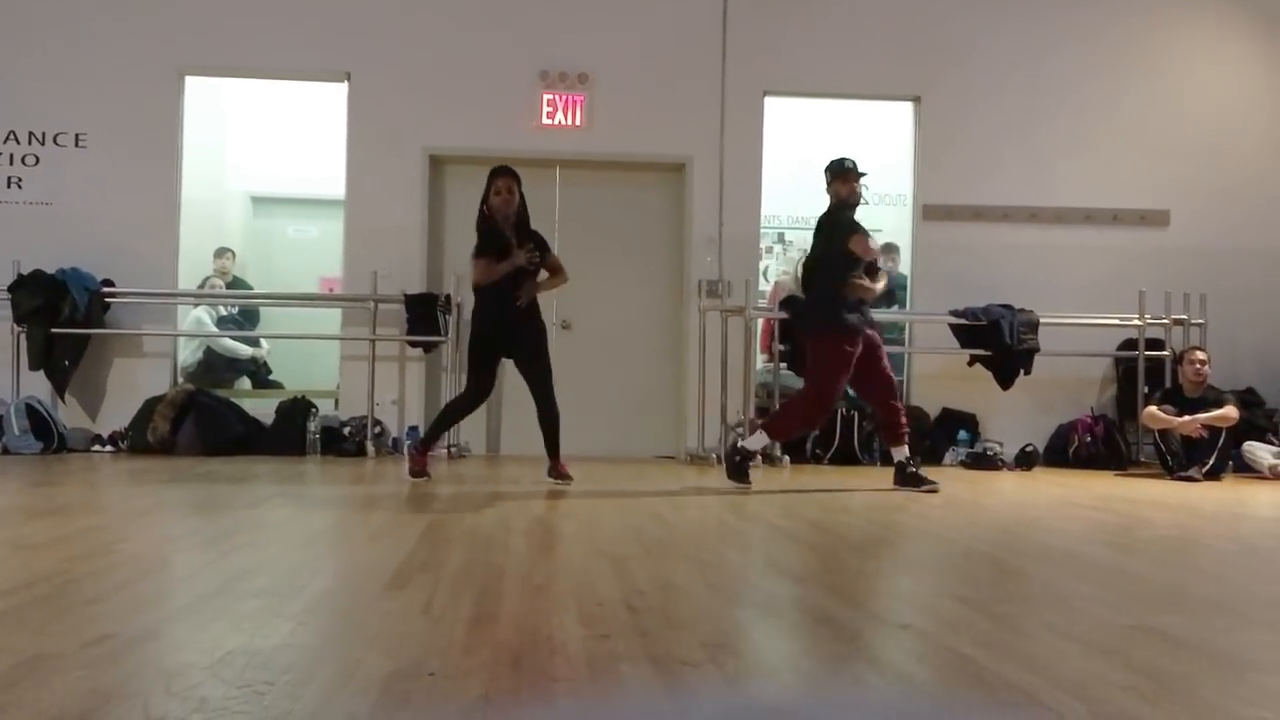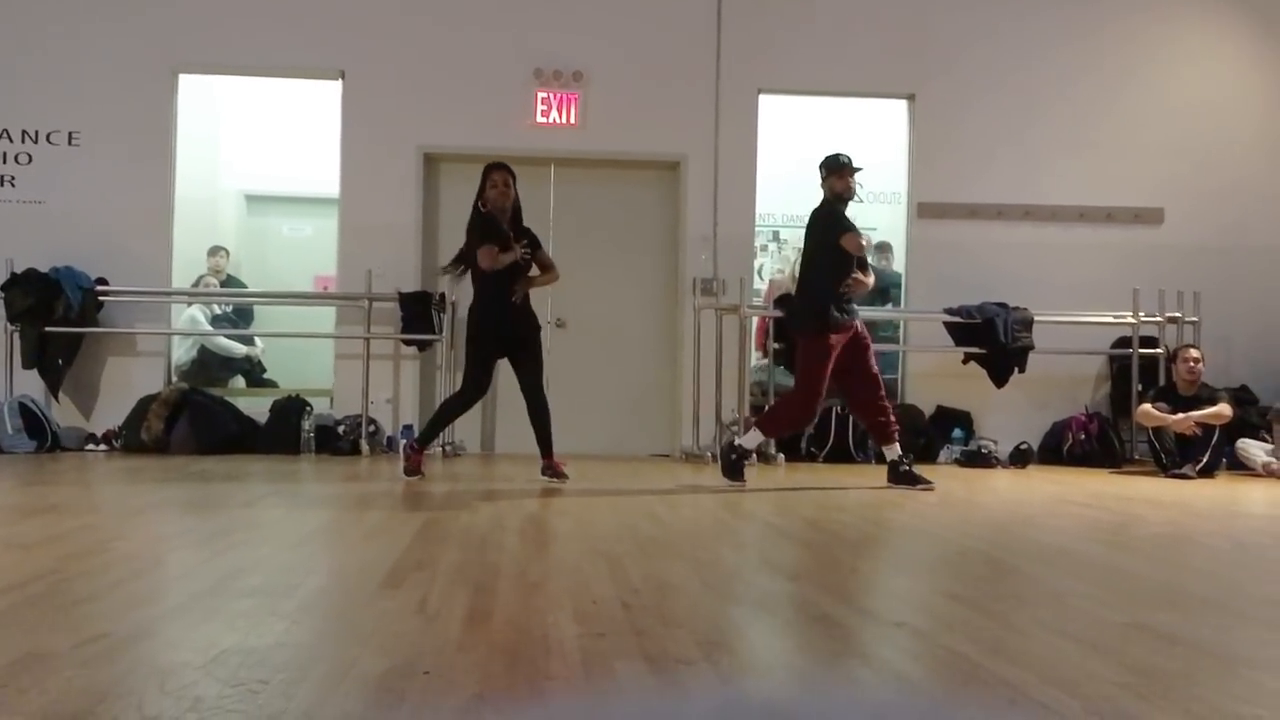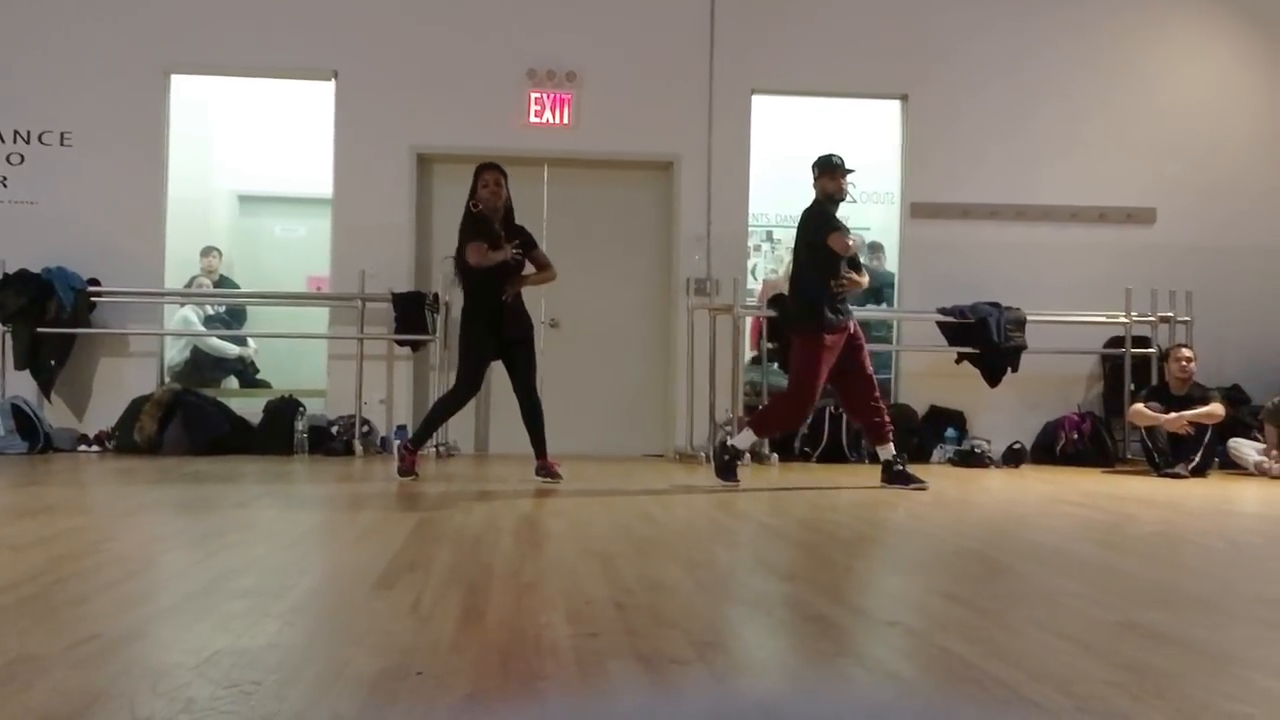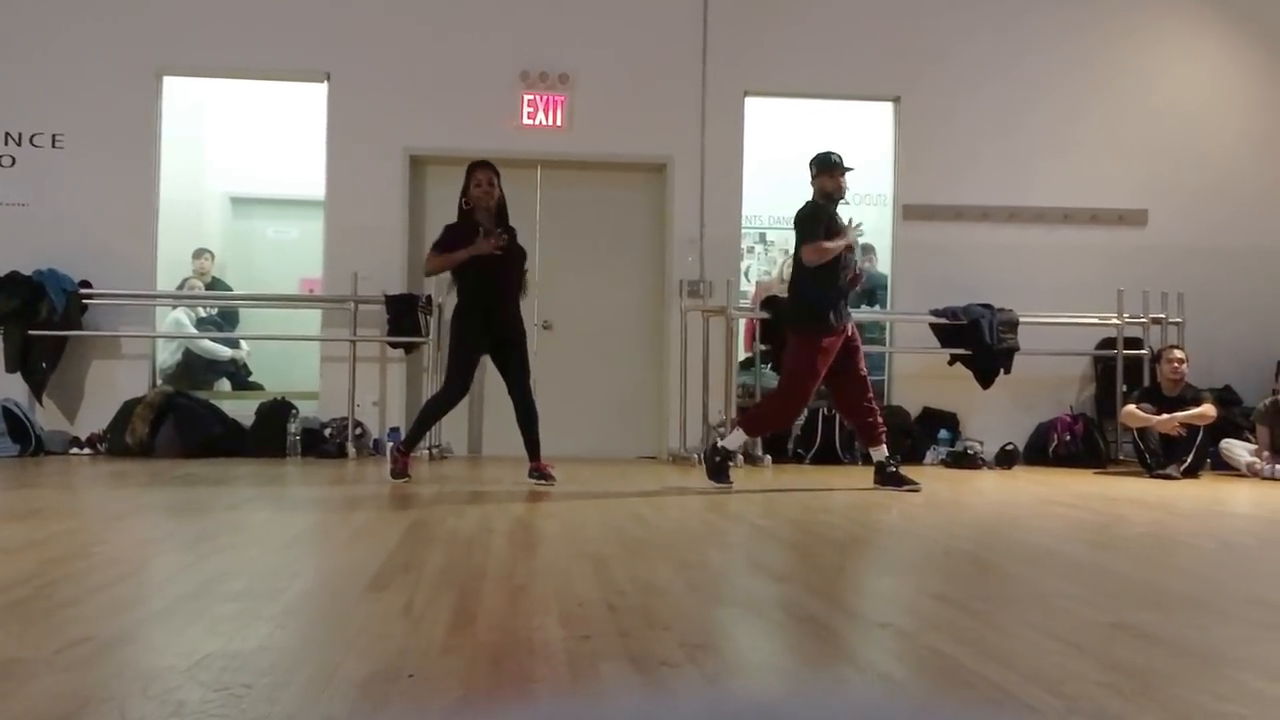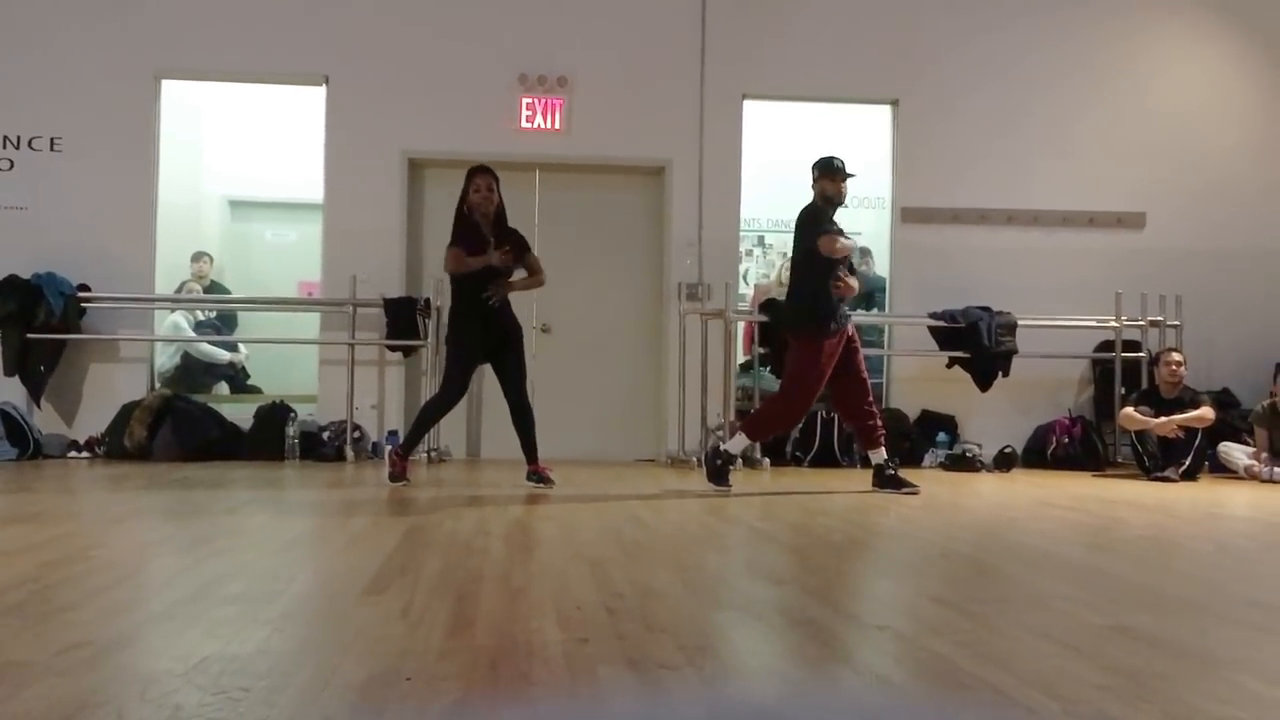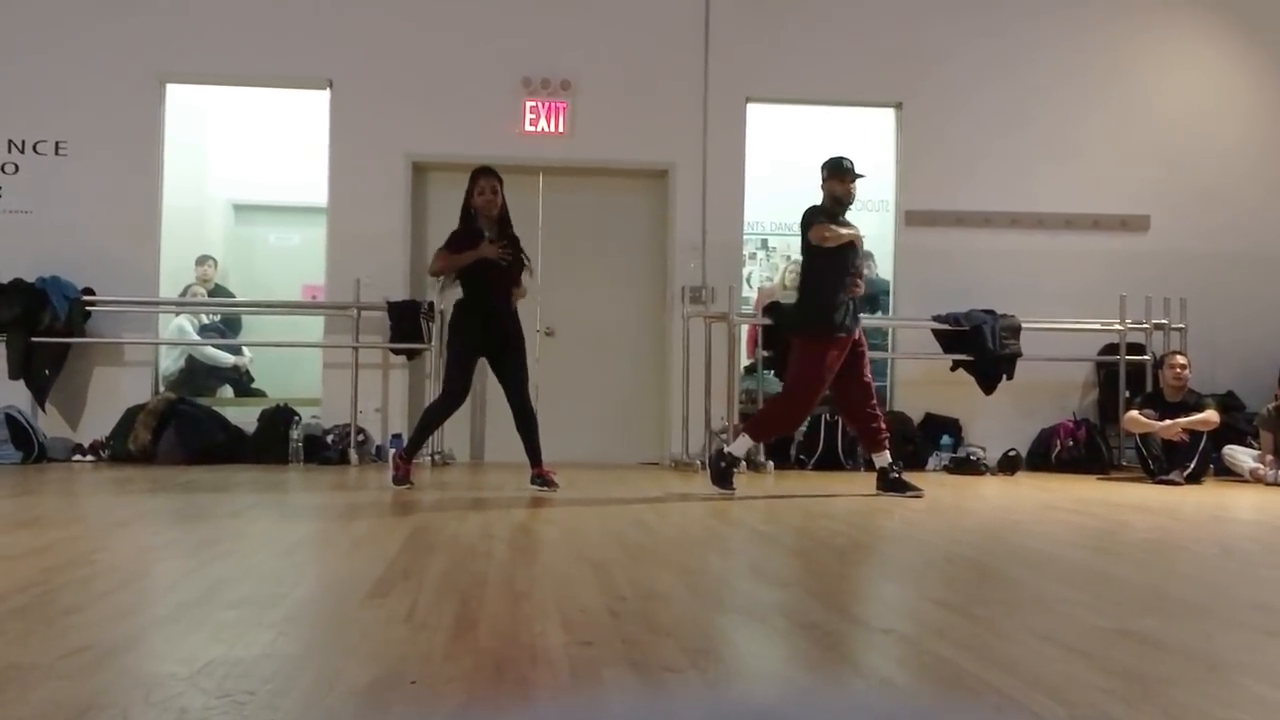
dt=0.2s
person 1, frame 1
left shoulder: (850, 224)
right shoulder: (834, 220)
left elbow: (878, 275)
right elbow: (867, 251)
left wrist: (874, 287)
right wrist: (869, 245)
left hip: (855, 323)
right hip: (828, 326)
left knee: (885, 392)
right knee: (818, 402)
left ankle: (905, 467)
right ankle: (743, 451)
person 1, frame 2
left shoulder: (841, 220)
right shoulder: (826, 215)
left elbow: (865, 271)
right elbow: (857, 245)
left wrist: (864, 281)
right wrist: (861, 242)
left hip: (846, 320)
right hip: (819, 323)
left knee: (871, 392)
right knee: (806, 400)
left ankle: (897, 465)
right ankle: (737, 450)
person 1, frame 3
left shoulder: (834, 222)
right shoulder: (817, 215)
left elbow: (861, 273)
right elbow: (843, 246)
left wrist: (857, 280)
right wrist: (855, 243)
left hip: (841, 320)
right hip: (814, 323)
left knee: (865, 393)
right knee: (799, 398)
left ankle: (891, 465)
right ankle: (730, 450)
person 1, frame 4
left shoulder: (835, 219)
right shoulder: (811, 214)
right elbow: (811, 255)
left wrist: (855, 275)
right wrist: (848, 239)
left hip: (839, 320)
right hip: (812, 323)
left knee: (859, 394)
right knee: (791, 396)
left ankle: (885, 466)
right ankle: (722, 452)
person 1, frame 5
left shoulder: (834, 226)
right shoulder: (811, 216)
right elbow: (832, 247)
left wrist: (850, 285)
right wrist: (849, 244)
left hip: (838, 324)
right hip: (811, 326)
left knee: (859, 397)
right knee: (793, 400)
left ankle: (883, 469)
right ankle: (722, 455)
person 1, frame 6
left shoulder: (846, 226)
right shoulder: (816, 215)
right elbow: (821, 236)
left wrist: (858, 285)
right wrist: (853, 233)
left hip: (847, 326)
right hip: (817, 327)
left knee: (862, 401)
right knee: (796, 400)
left ankle: (887, 472)
right ankle: (727, 457)
person 2, frame 1
left shoulder: (532, 237)
right shoulder: (487, 234)
left elbow: (561, 274)
right elbow: (481, 276)
left wrist: (538, 285)
right wrist: (515, 261)
left hip: (527, 325)
right hip: (489, 325)
left knee: (544, 392)
right knee: (476, 393)
left ankle: (555, 462)
right ankle: (420, 451)
person 2, frame 2
left shoulder: (524, 234)
right shoulder: (482, 227)
left elbow: (552, 272)
right elbow: (488, 262)
left wrist: (530, 281)
right wrist: (513, 255)
left hip: (521, 320)
right hip: (487, 320)
left knee: (534, 390)
right knee: (473, 389)
left ankle: (549, 461)
right ankle: (415, 449)
person 2, frame 3
left shoulder: (518, 233)
right shoulder: (474, 226)
left elbow: (549, 272)
right elbow: (475, 259)
left wrist: (522, 280)
right wrist: (503, 255)
left hip: (514, 320)
right hip: (479, 319)
left knee: (527, 390)
right knee: (465, 388)
left ankle: (543, 461)
right ankle: (409, 449)
person 2, frame 4
left shoulder: (508, 232)
right shoulder: (458, 231)
right elbow: (431, 267)
left wrist: (521, 280)
right wrist: (472, 250)
left hip: (507, 322)
right hip: (470, 320)
left knee: (522, 391)
right knee: (454, 389)
left ankle: (536, 463)
right ankle: (402, 452)
person 2, frame 5
left shoulder: (511, 237)
right shoulder: (464, 230)
left elbow: (539, 276)
right elbow: (453, 264)
left wrist: (510, 284)
right wrist: (487, 259)
left hip: (503, 324)
right hip: (467, 323)
left knee: (518, 395)
right knee: (452, 391)
left ankle: (534, 466)
right ankle: (400, 455)
person 2, frame 6
left shoulder: (510, 239)
right shoulder: (465, 234)
right elbow: (435, 267)
left wrist: (518, 291)
right wrist: (478, 254)
left hip: (505, 327)
right hip: (468, 325)
left knee: (520, 398)
right knee: (453, 395)
left ankle: (538, 469)
right ankle: (404, 458)
